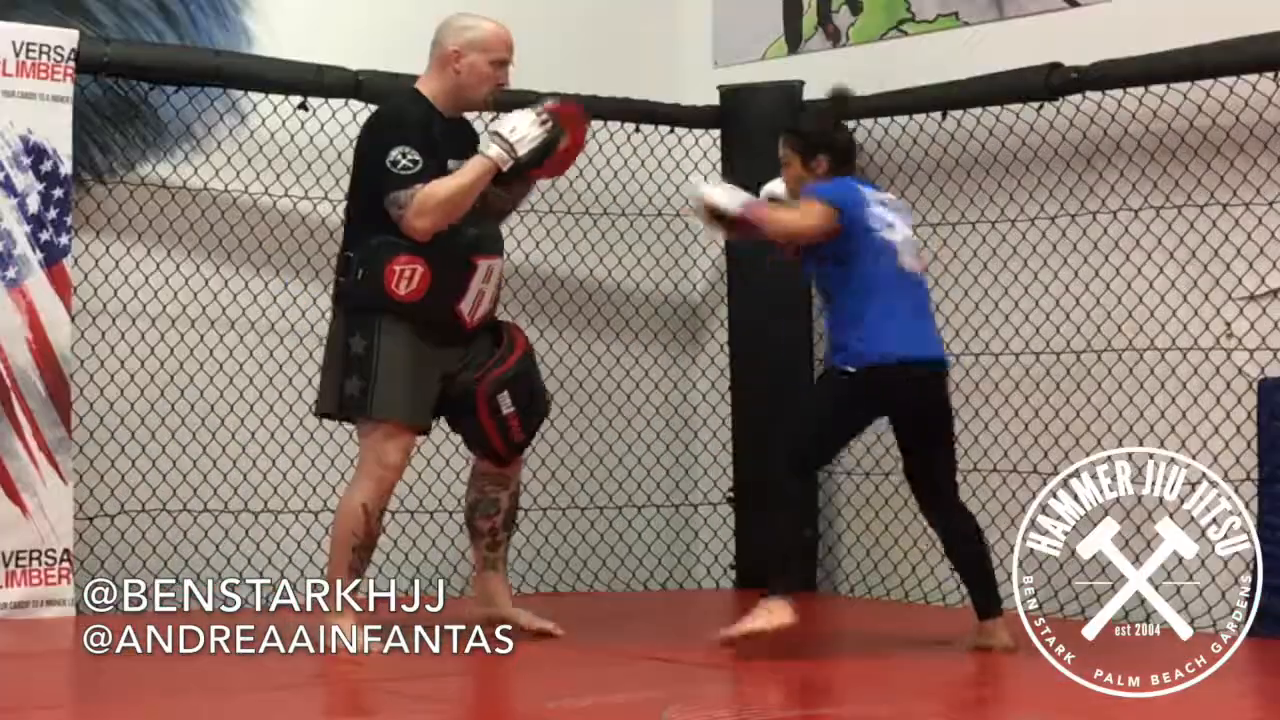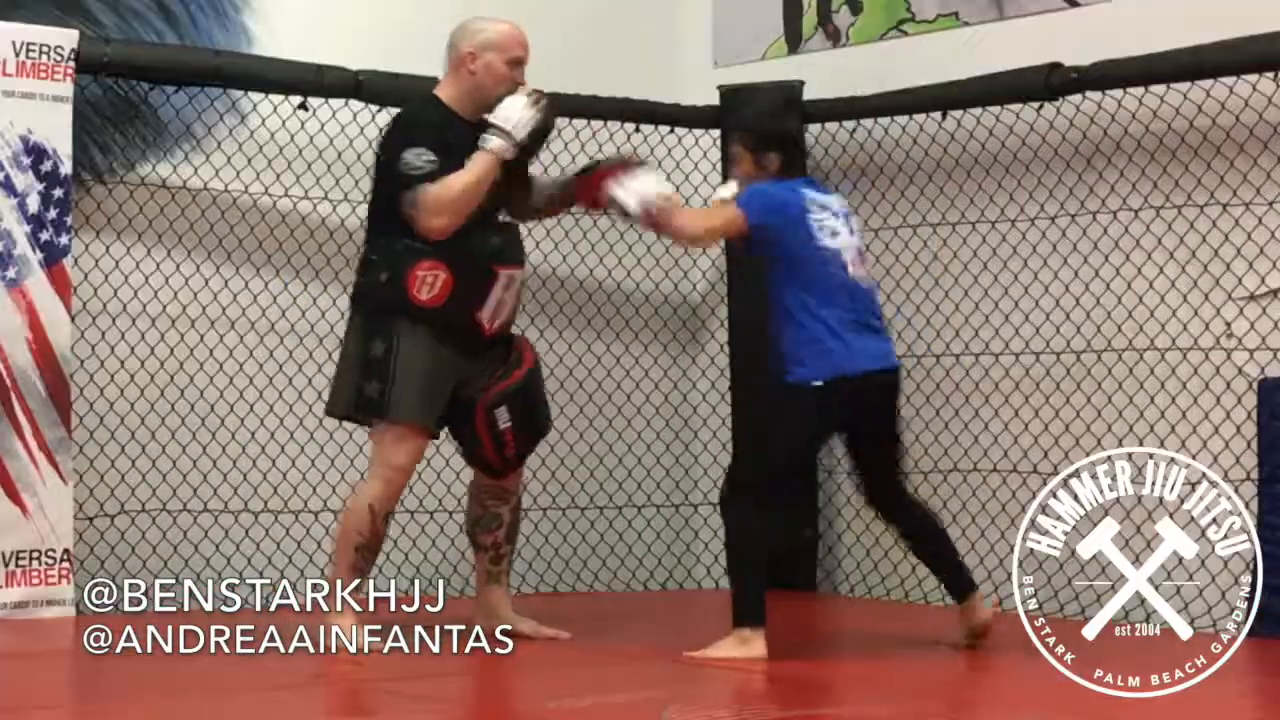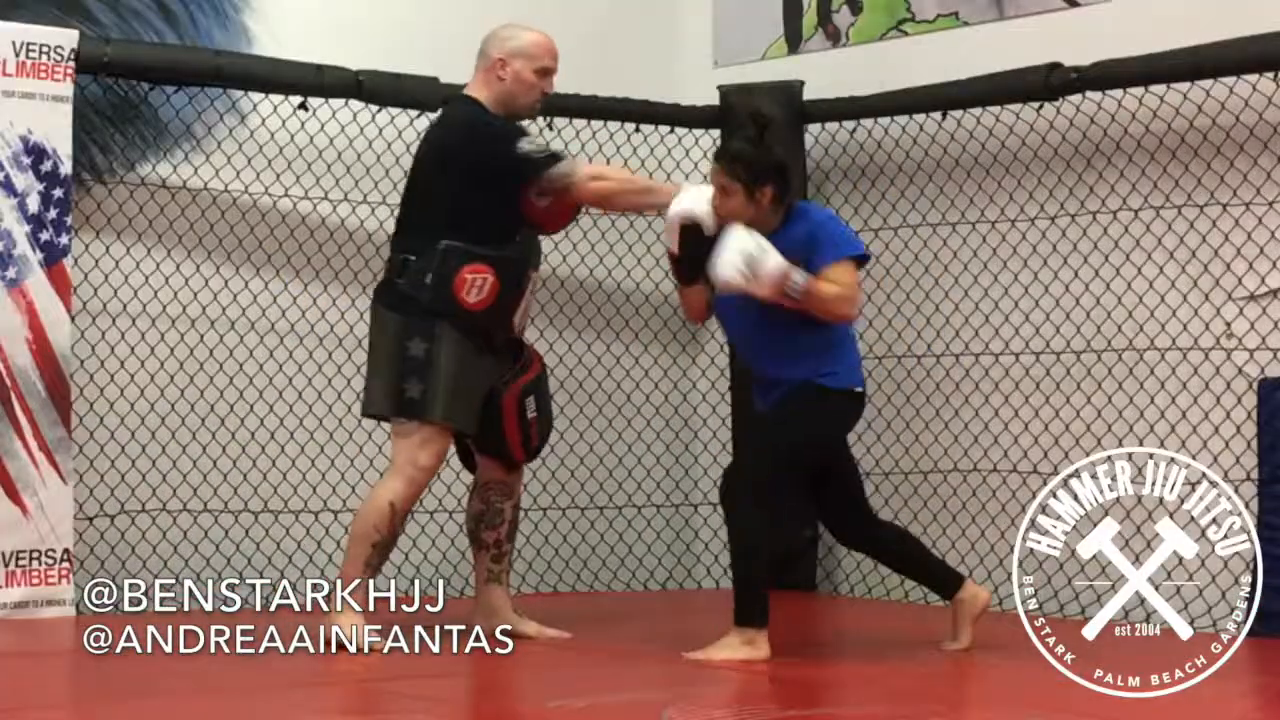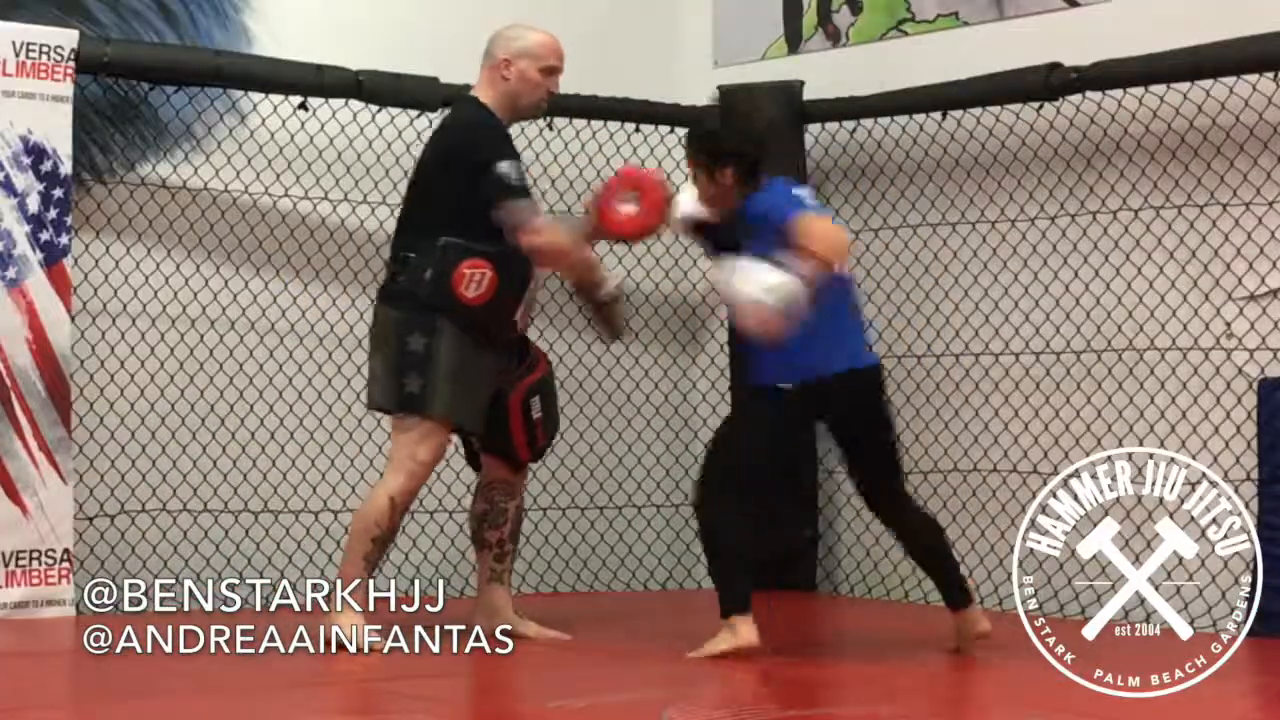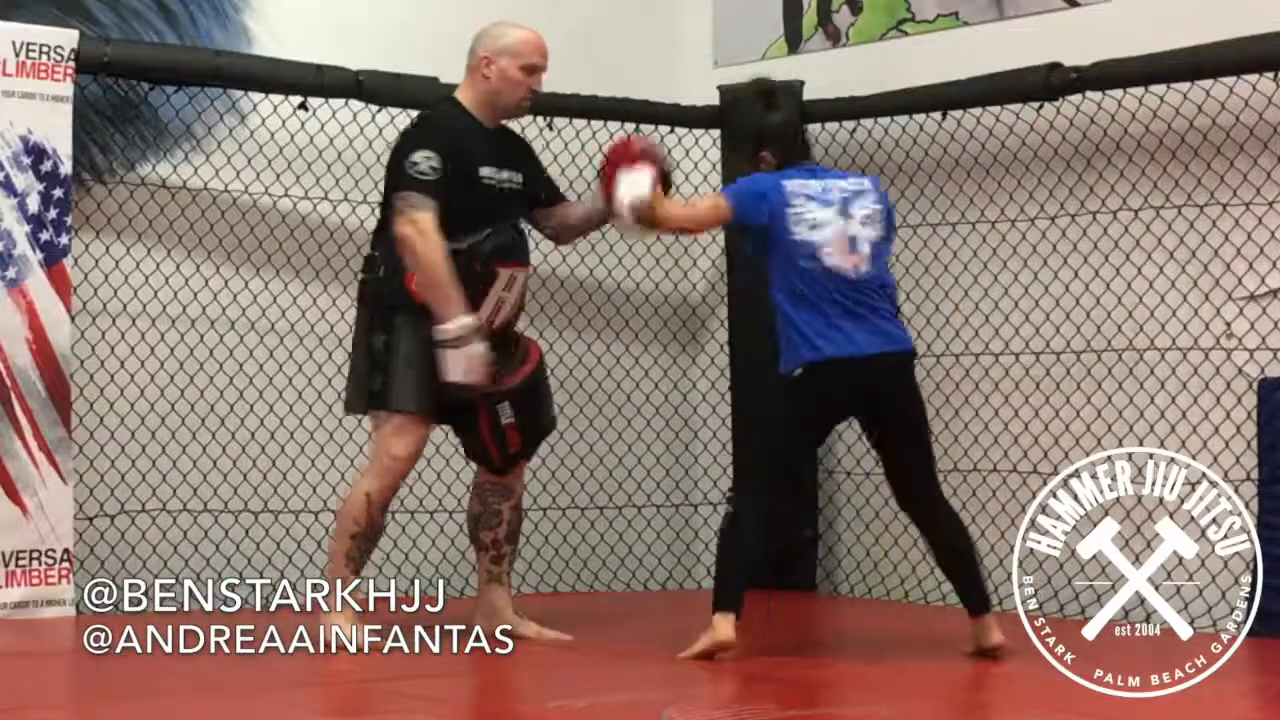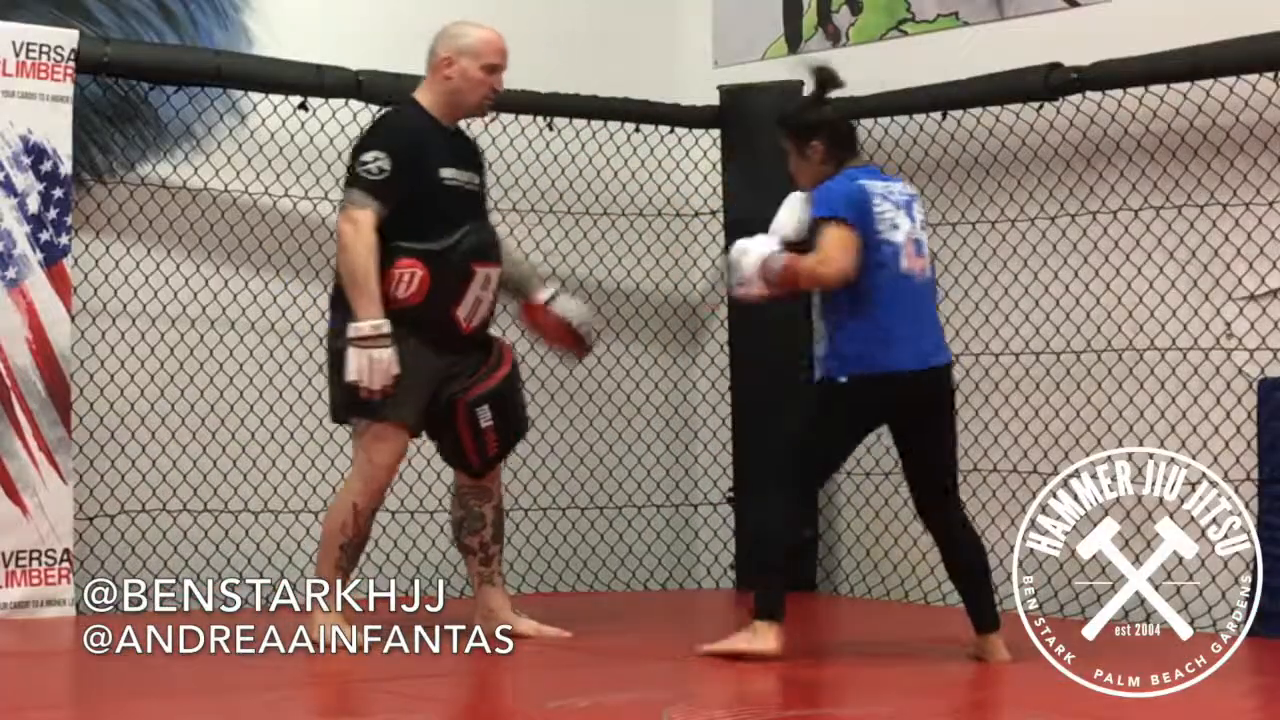
dt=0.2s
person 1, frame 1
left shoulder: (458, 131)
right shoulder: (396, 123)
left elbow: (484, 211)
right elbow: (420, 218)
left wrist: (525, 166)
right wrist: (497, 153)
left hip: (464, 327)
right hip: (393, 324)
left knee: (503, 451)
right knee: (383, 465)
left ankle: (493, 595)
right ankle: (340, 615)
person 1, frame 2
left shoulder: (481, 131)
right shoulder: (418, 127)
left elbow: (527, 201)
right elbow: (435, 217)
left wrist: (590, 179)
right wrist: (498, 146)
left hip: (477, 333)
right hip: (411, 327)
left knee: (503, 467)
right knee: (393, 466)
left ankle: (494, 607)
right ankle: (340, 613)
person 1, frame 3
left shoulder: (489, 134)
right shoulder: (474, 133)
right elbow: (586, 185)
left wrist: (549, 206)
right wrist: (678, 196)
left hip: (479, 331)
right hip: (433, 326)
left knee: (503, 466)
right knee: (415, 465)
left ankle: (494, 607)
right ankle: (347, 608)
person 1, frame 4
left shoulder: (484, 137)
right shoulder: (475, 135)
left elbow: (516, 234)
right elbow: (538, 237)
right wrist: (600, 286)
left hip: (484, 329)
right hip: (433, 324)
left knee: (508, 464)
right knee: (413, 461)
left ankle: (495, 609)
right ankle: (345, 607)
person 1, frame 5
left shoulder: (510, 149)
right shoulder: (435, 132)
left elbow: (559, 221)
right elbow: (415, 229)
left wrist: (615, 201)
right wrist: (456, 328)
left hip: (479, 332)
right hip: (417, 324)
left knee: (505, 463)
right knee: (394, 458)
left ankle: (496, 608)
right ankle: (335, 608)
person 1, frame 6
left shoulder: (462, 150)
right shoulder: (395, 134)
right elbow: (355, 229)
left wrist: (540, 294)
right wrist: (368, 329)
left hip: (459, 338)
right hip: (398, 335)
left knee: (482, 467)
right knee: (377, 468)
left ankle: (493, 609)
right ankle: (324, 610)
person 2, frame 1
left shoulder: (834, 192)
right shoulder: (883, 202)
left elbow: (793, 223)
left wrist: (734, 205)
right wrist: (769, 214)
left hip: (866, 366)
right hip: (925, 367)
left knee: (785, 471)
right knee: (939, 494)
left ankle: (777, 601)
right ankle: (992, 622)
person 2, frame 2
left shoulder: (774, 199)
right shoulder: (829, 202)
left elbow: (696, 228)
left wrist: (646, 205)
right wrist: (745, 215)
left hip: (825, 381)
right hip: (878, 373)
left knee: (744, 493)
right knee: (889, 497)
left ankle: (749, 634)
right ankle: (971, 603)
person 2, frame 3
left shoulder: (818, 228)
right shoulder: (723, 237)
left elbow: (845, 305)
right elbow: (697, 311)
left wrist: (783, 283)
right wrist: (686, 253)
left hip: (828, 389)
right hip: (780, 398)
left knee: (745, 488)
right knee: (852, 521)
left ankle: (749, 633)
right ankle: (961, 592)
person 2, frame 4
left shoulder: (773, 203)
left elbow: (831, 243)
left wrist: (791, 275)
right wrist: (707, 227)
left hip: (789, 384)
right hip: (855, 374)
left knee: (720, 490)
right knee: (889, 498)
left ankle: (738, 623)
right ankle: (966, 613)
person 2, frame 5
left shoulder: (765, 192)
right shoulder: (870, 189)
left elbow: (683, 219)
left wrist: (642, 204)
left hip: (817, 371)
right hip: (889, 363)
left knee: (754, 494)
right knee: (923, 498)
left ankle: (724, 620)
right ankle: (983, 621)
person 2, frame 6
left shoulder: (837, 194)
right shoulder: (904, 192)
left elbow: (834, 269)
left wrist: (773, 269)
right wrist: (793, 261)
left hip: (861, 375)
right hip: (928, 372)
left knee: (787, 490)
right knee: (942, 509)
left ankle: (765, 626)
right ankle: (990, 635)
